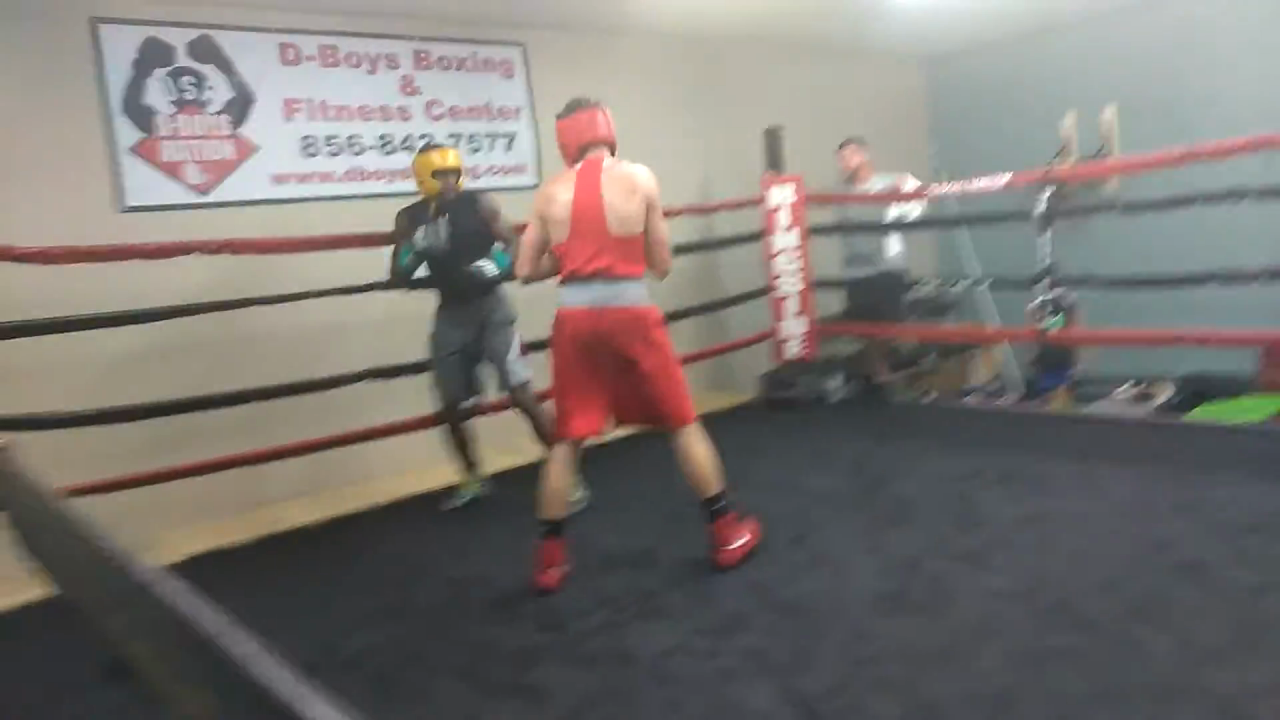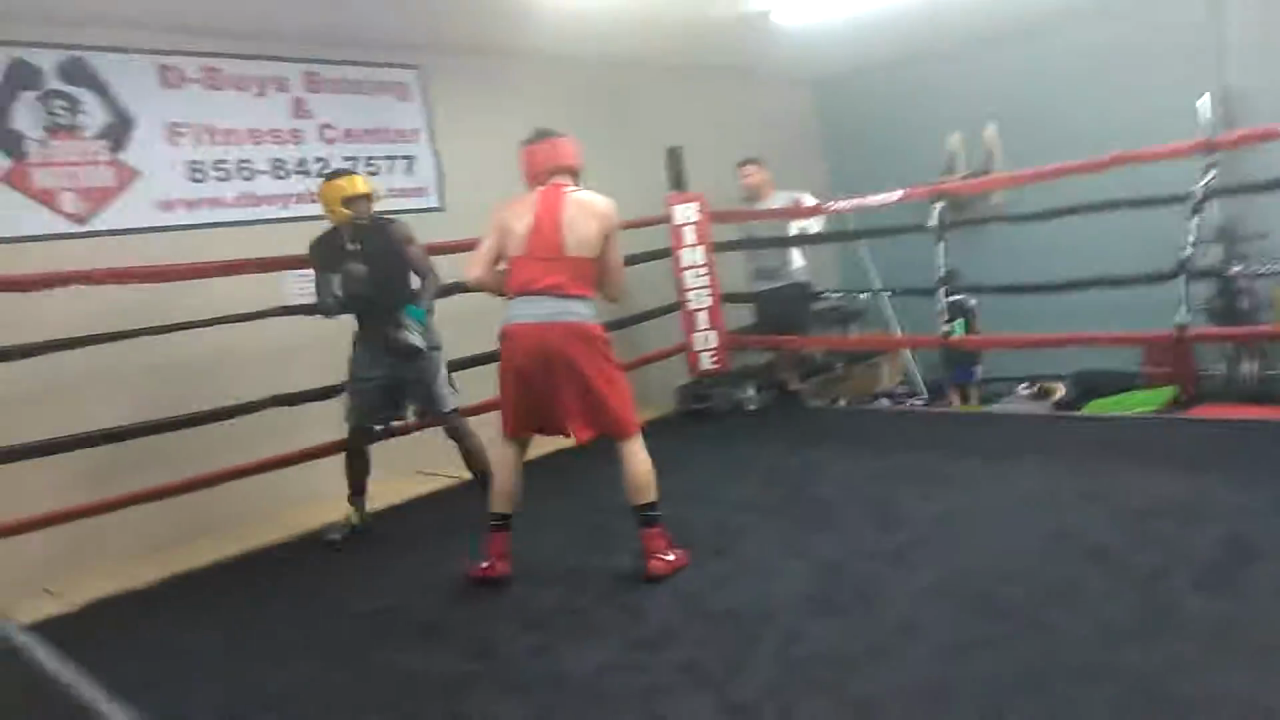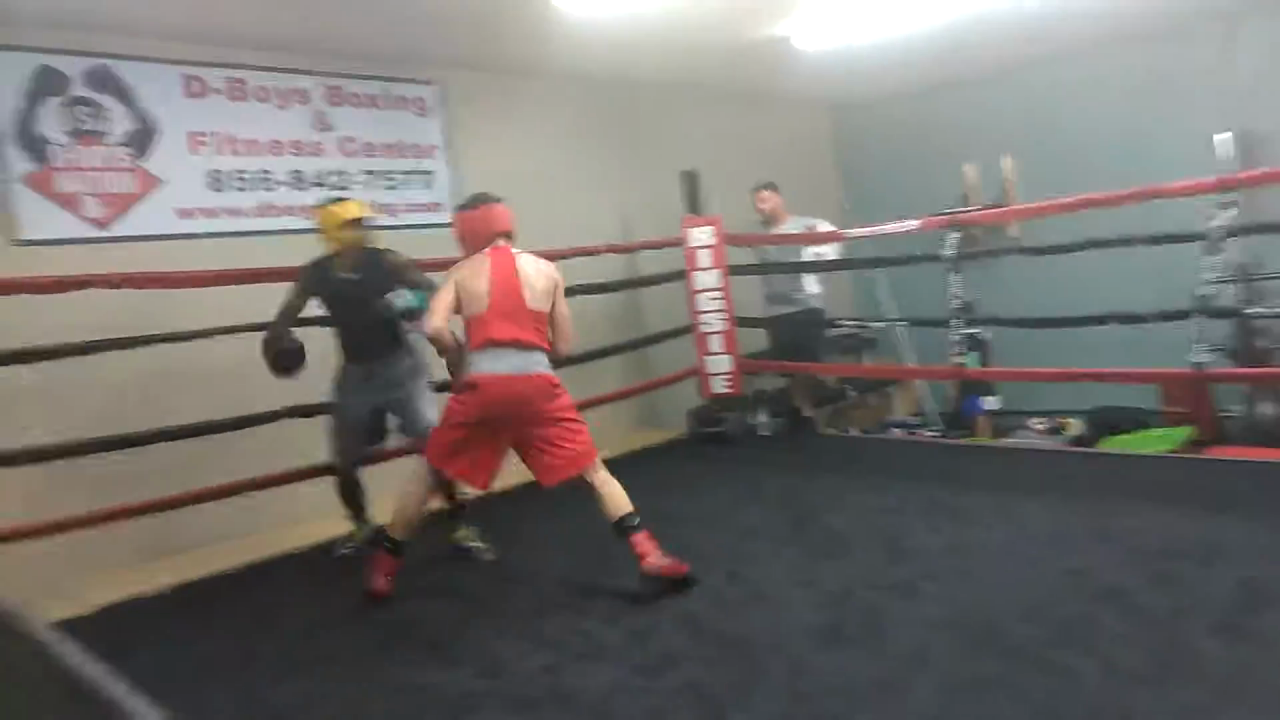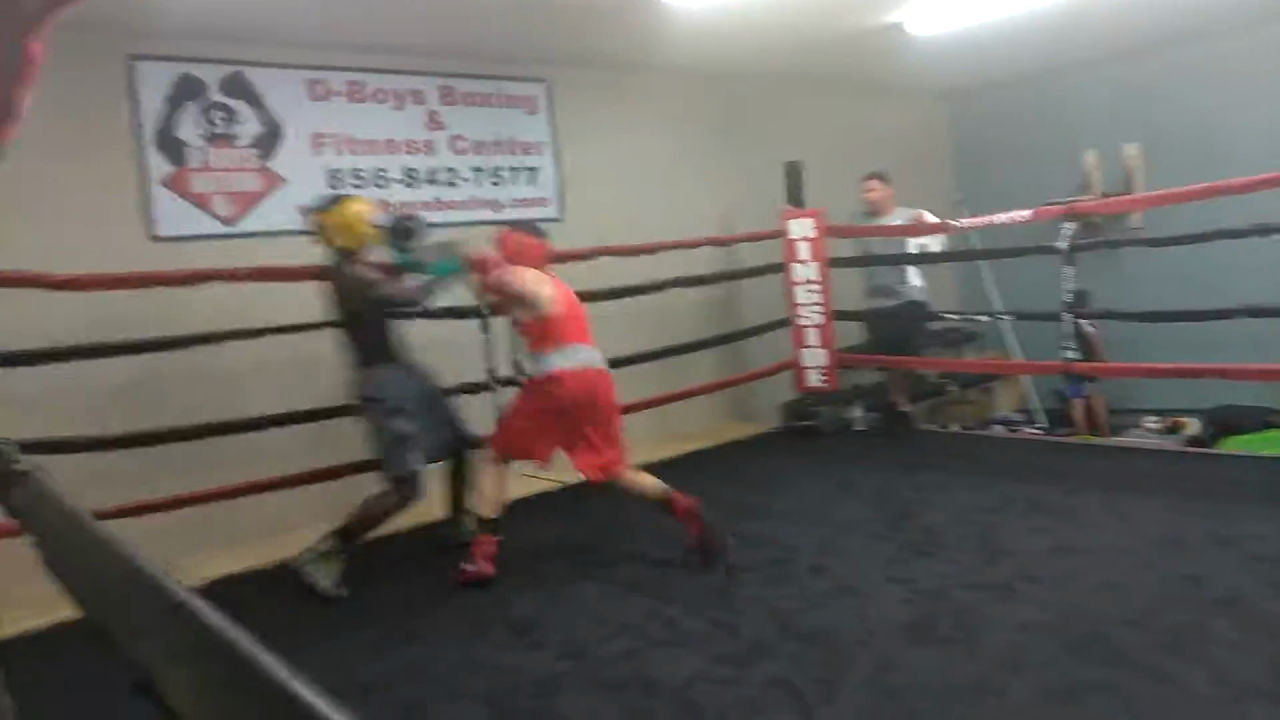
dt=0.4s
person 1, frame 1
left shoulder: (551, 193)
right shoulder: (640, 179)
left elbow: (526, 269)
right elbow: (661, 264)
left hip: (574, 318)
right hip: (630, 313)
left knee: (567, 440)
right knee: (683, 425)
left ankle: (549, 560)
right ankle: (727, 534)
person 1, frame 2
left shoulder: (510, 211)
right shoulder: (599, 207)
left elbow: (477, 275)
right elbow: (613, 289)
left hip: (520, 331)
right hip: (574, 328)
left knee: (514, 441)
right knee: (627, 436)
left ankle: (496, 553)
right ankle: (657, 549)
person 1, frame 3
left shoulder: (462, 273)
right shoulder: (546, 270)
left elbow: (434, 328)
right elbow: (564, 346)
left wrist: (458, 358)
left hip: (484, 385)
right hip: (536, 383)
left knee: (433, 472)
right knee: (593, 470)
left ankle: (384, 569)
right ankle: (650, 554)
person 1, frame 4
left shoulder: (517, 275)
right shoulder: (548, 282)
left hip: (557, 379)
right hip: (591, 378)
left knee: (494, 459)
right knee: (615, 472)
left ankle: (482, 555)
right ankle: (685, 510)
person 2, frame 1
left shoulder: (479, 205)
right shoulder: (409, 219)
left elbow: (514, 247)
right elbow: (398, 278)
left wrist: (498, 265)
right wrist: (414, 250)
left hip: (489, 308)
right hip: (451, 314)
left knee: (522, 396)
right knee: (451, 407)
right ankle: (473, 478)
person 2, frame 2
left shoulder: (392, 231)
right shoulder: (323, 249)
left elbow: (429, 277)
right elbow: (325, 305)
left wrist: (417, 317)
right wrist: (333, 294)
left hip: (410, 335)
right hip: (371, 341)
left knee: (452, 421)
right knee: (358, 433)
right ankle: (356, 512)
person 2, frame 3
left shoulder: (389, 262)
right shoulder: (316, 274)
left elbow: (431, 289)
right elbow: (284, 319)
left wrist: (411, 301)
right wrist: (276, 339)
left hip: (400, 364)
right hip: (357, 371)
right knee: (347, 460)
left ankle: (462, 528)
right ankle: (362, 526)
person 2, frame 4
left shoulder: (359, 268)
right shoulder: (353, 272)
left elbow: (398, 288)
right elbow: (409, 297)
left wrist: (406, 256)
right wrist: (441, 272)
left hip: (396, 372)
right hip: (386, 380)
left knee: (460, 444)
right knee: (404, 487)
left ankle: (462, 520)
right ankle: (322, 554)
person 3, frame 1
left shoulder: (890, 184)
right shoulder: (840, 191)
left elbow: (912, 212)
left wrist: (902, 193)
left hip: (888, 270)
right hip: (857, 273)
left knee: (887, 326)
right ankle: (878, 375)
person 3, frame 2
left shoulder: (792, 200)
left elbow: (815, 227)
left hip: (793, 282)
right hip: (763, 286)
left knee: (796, 337)
left ankle: (799, 382)
right ankle: (790, 385)
person 3, frame 3
left shoulder: (806, 226)
left elbow: (830, 253)
left hip: (807, 307)
right hip: (776, 311)
left knee: (810, 364)
left ankle: (814, 411)
right ankle: (804, 412)
person 3, frame 4
left shoulder: (913, 217)
right shoulder: (860, 223)
left elbow: (935, 246)
left hip: (908, 301)
right hip: (875, 305)
left knee: (908, 358)
left ankle: (906, 406)
right ankle: (899, 407)
